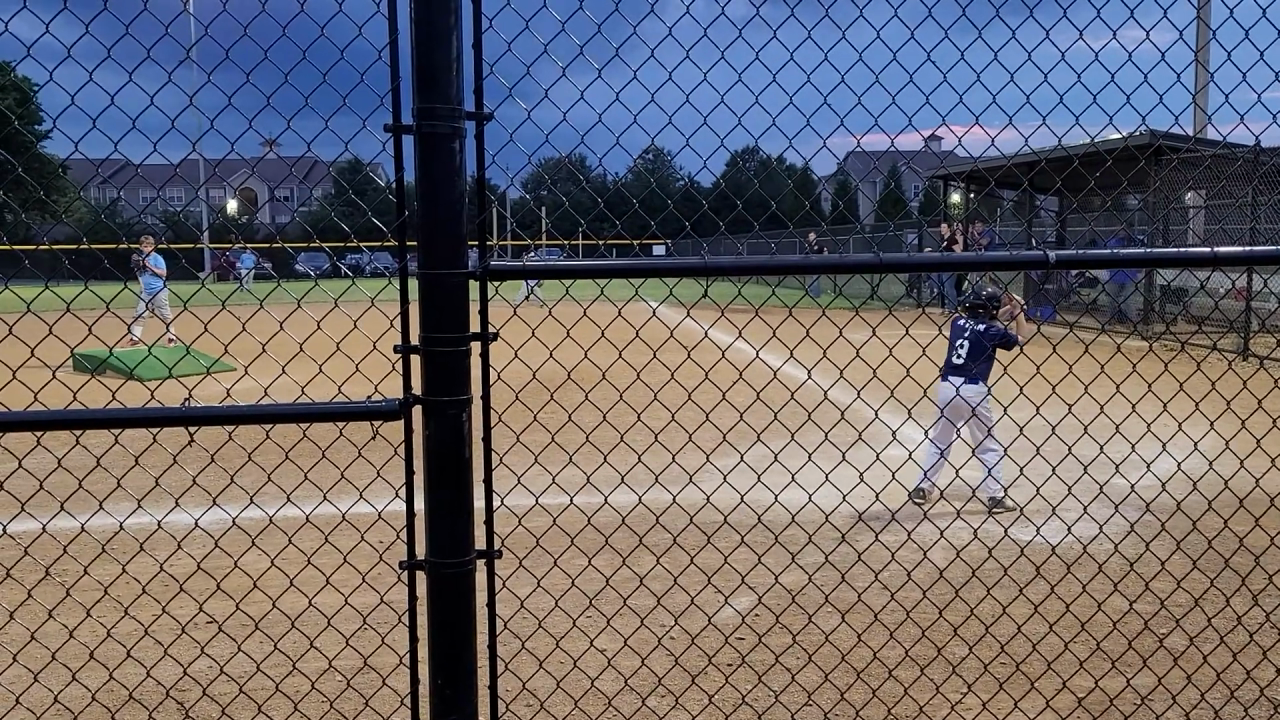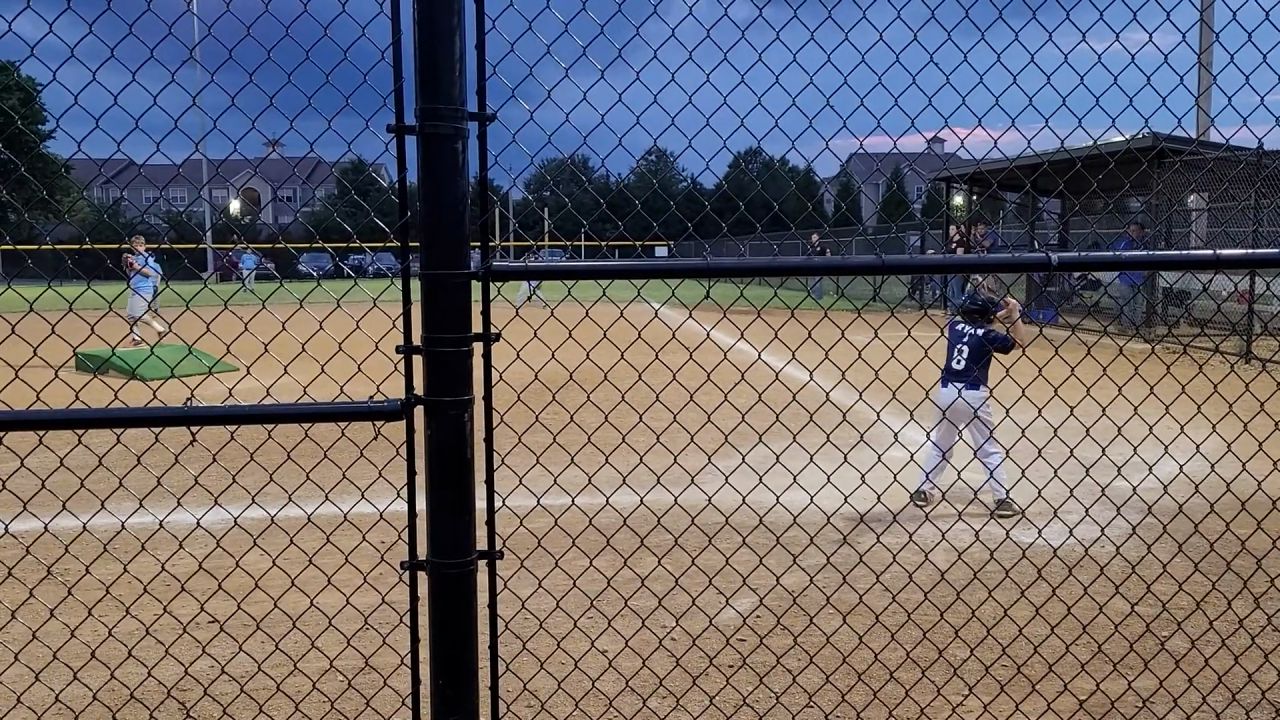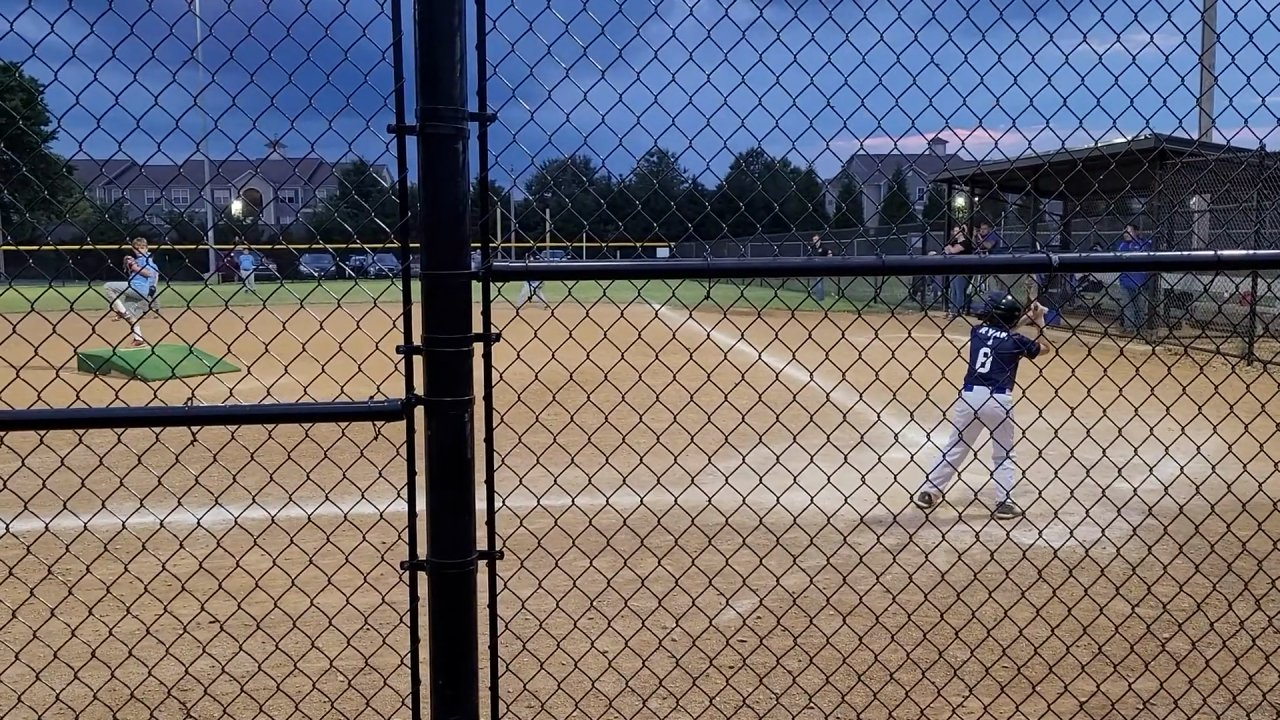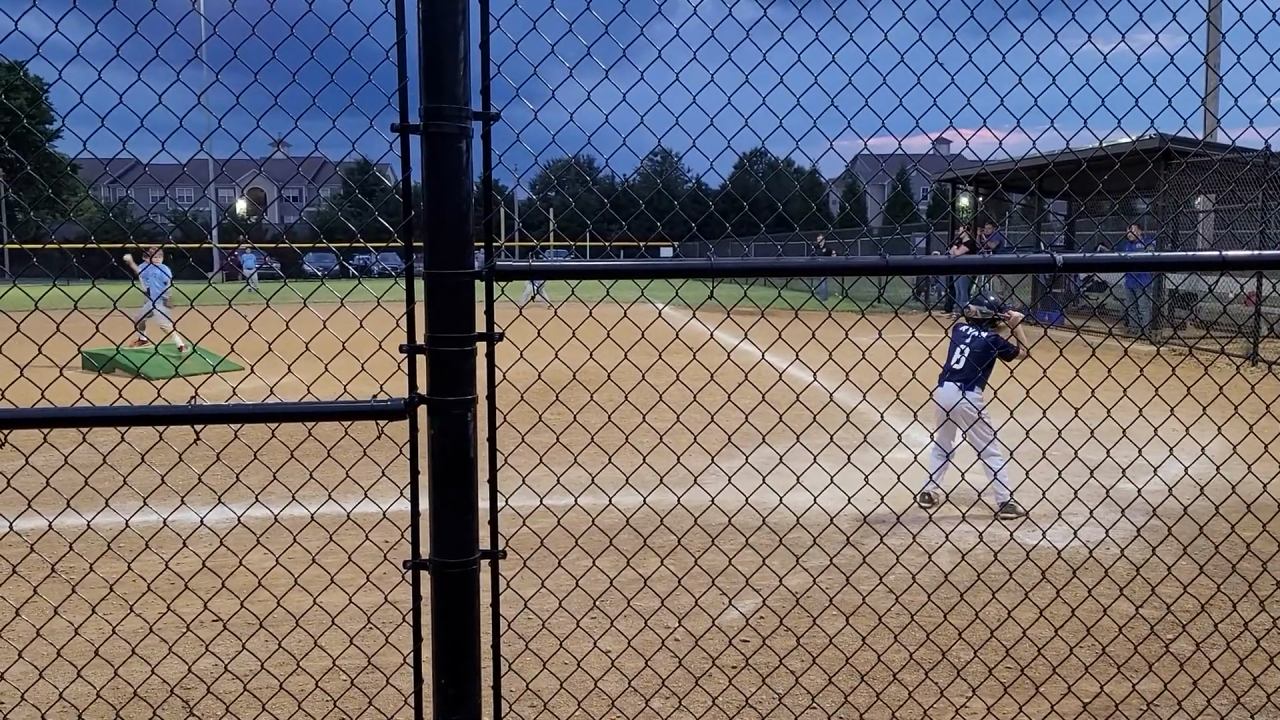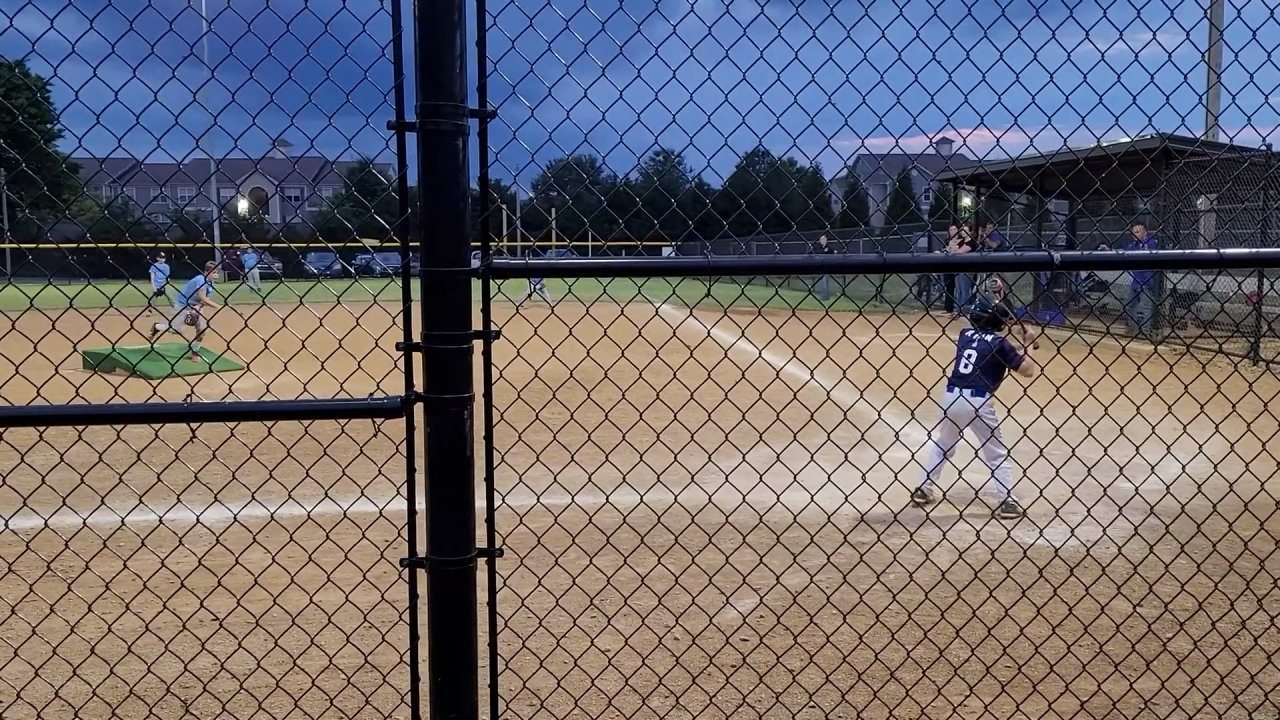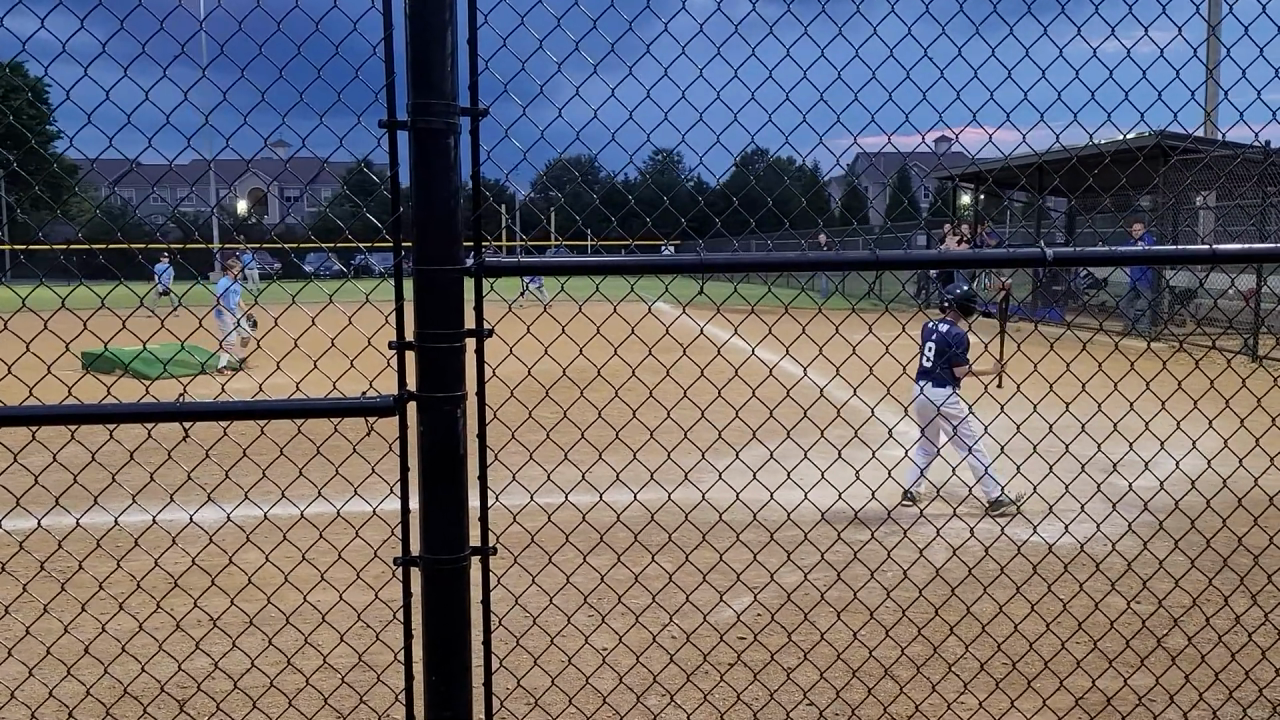
dt=0.5s
person 1, frame 1
left shoulder: (957, 322)
right shoulder: (992, 331)
right elbow: (1023, 339)
left wrist: (1008, 310)
right wrist: (1019, 311)
left hip: (947, 385)
right hip: (973, 390)
left knee: (939, 441)
right knee: (988, 446)
left ankle: (922, 489)
right ankle: (995, 497)
person 1, frame 2
left shoulder: (954, 326)
right shoulder: (988, 335)
right elbow: (1021, 342)
left wrist: (1002, 315)
right wrist: (1015, 314)
left hip: (947, 392)
right hip: (974, 394)
left knee: (940, 445)
right knee: (990, 449)
left ankle: (923, 491)
right ankle: (1002, 500)
person 1, frame 3
left shoulder: (977, 331)
right shoulder: (1014, 340)
right elbow: (1044, 348)
left wrist: (1026, 318)
right wrist: (1039, 320)
left hip: (969, 395)
right hip: (997, 399)
left knee: (955, 448)
right knee: (1003, 453)
left ankle: (928, 492)
right ankle: (1005, 503)
person 1, frame 4
left shoulder: (959, 329)
right shoulder: (992, 339)
right elbow: (1024, 352)
left wrist: (1008, 326)
right wrist: (1016, 326)
left hip: (943, 391)
right hip: (968, 396)
left knee: (941, 445)
right knee: (990, 450)
left ankle: (929, 492)
right ankle: (1006, 502)
person 1, frame 5
left shoulder: (965, 334)
right shoulder: (1000, 343)
right elbow: (1028, 371)
left wrist: (1015, 340)
right wrist: (1027, 344)
left hip: (951, 396)
right hip: (977, 401)
left knee: (941, 445)
right knee: (997, 453)
left ankle: (923, 489)
right ankle: (1007, 502)
person 1, frame 6
left shoulder: (929, 326)
right shoulder: (958, 335)
right elbow: (961, 371)
right wrist: (989, 370)
left hip: (922, 390)
right hip: (944, 395)
left knee: (926, 444)
right knee: (972, 446)
left ankle: (910, 492)
right ankle: (996, 498)
